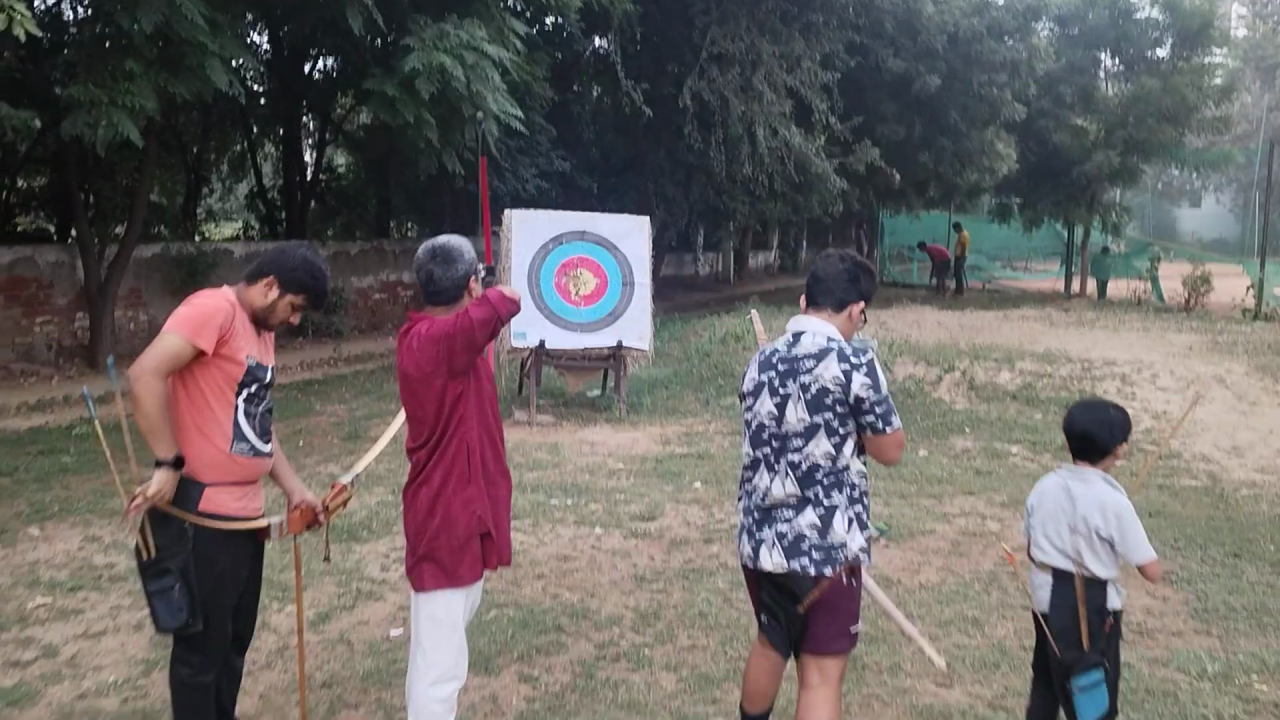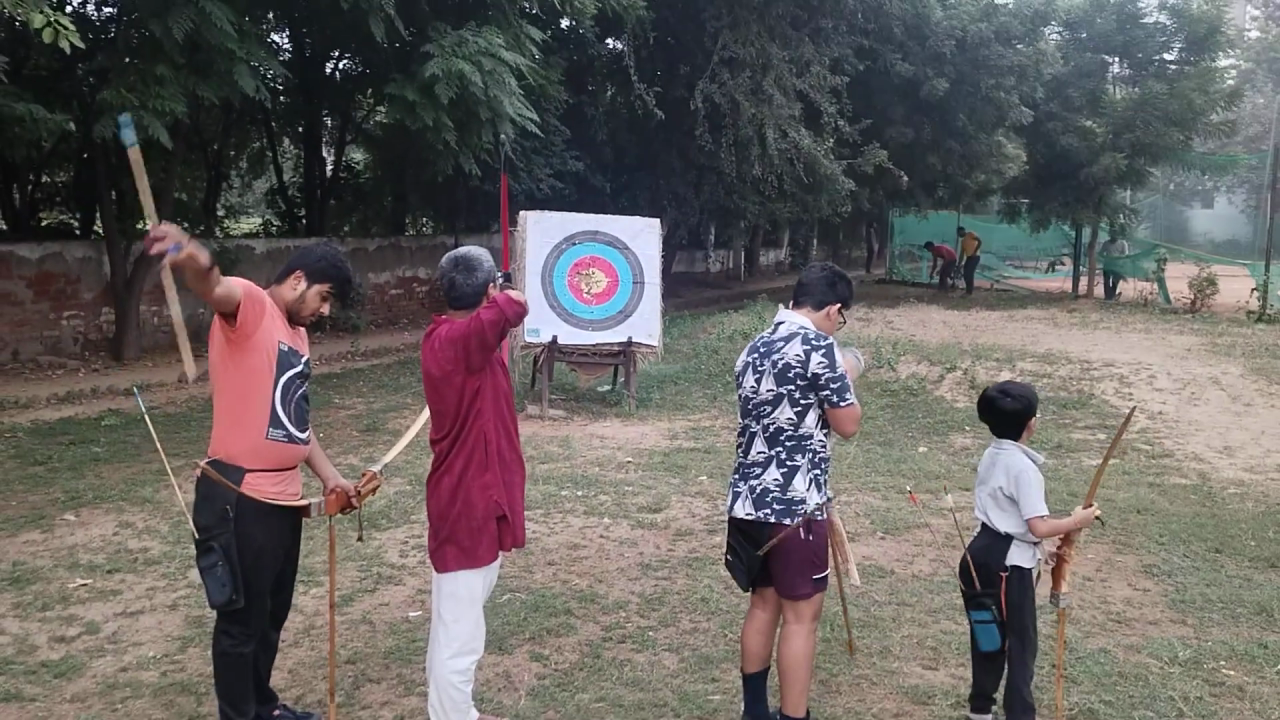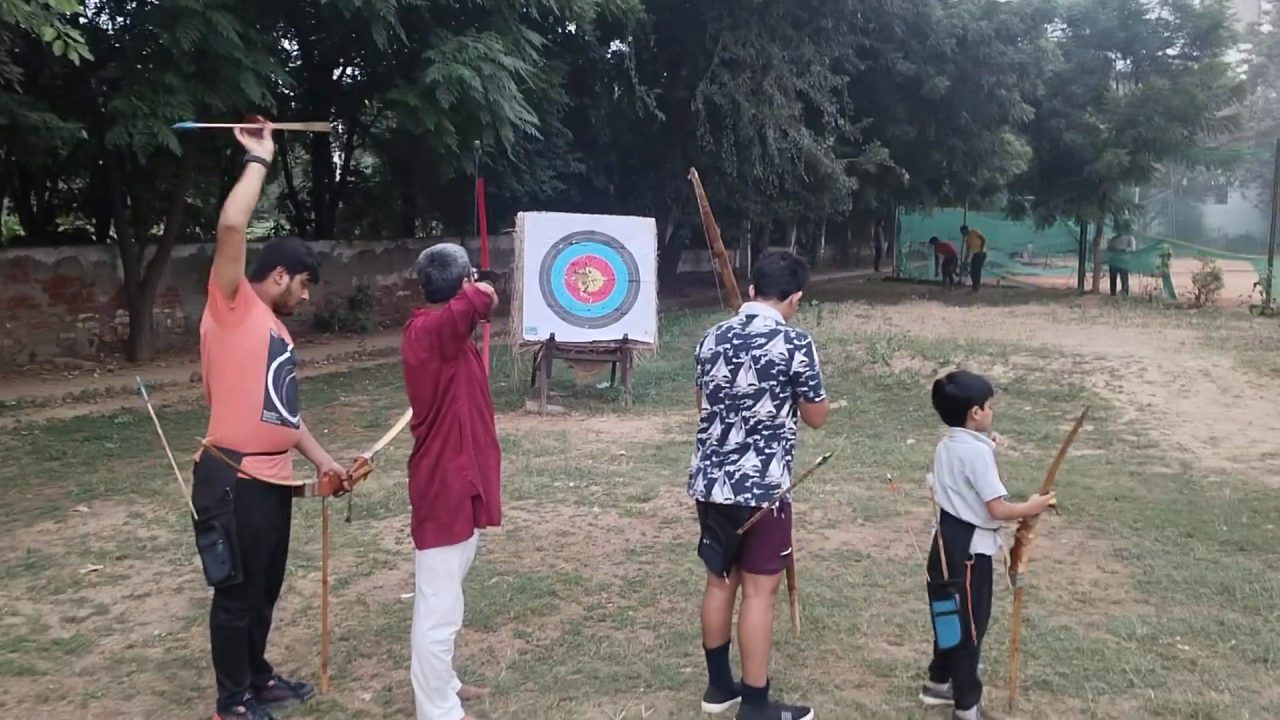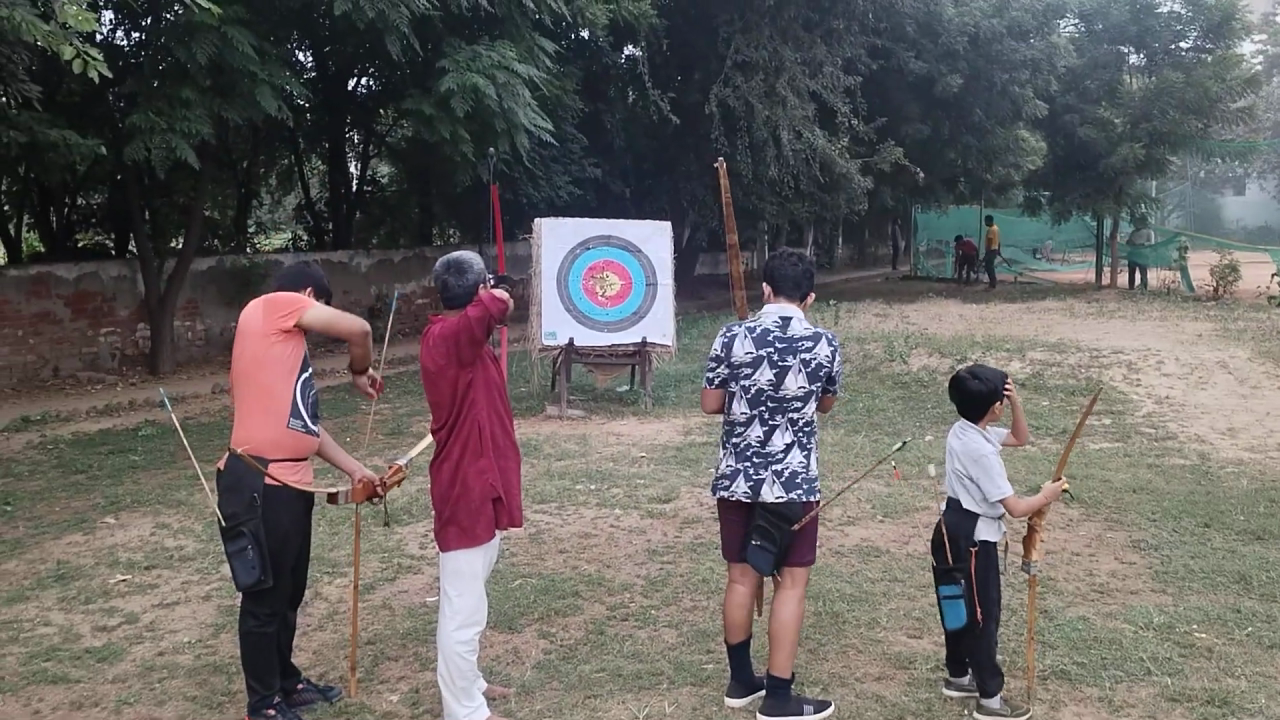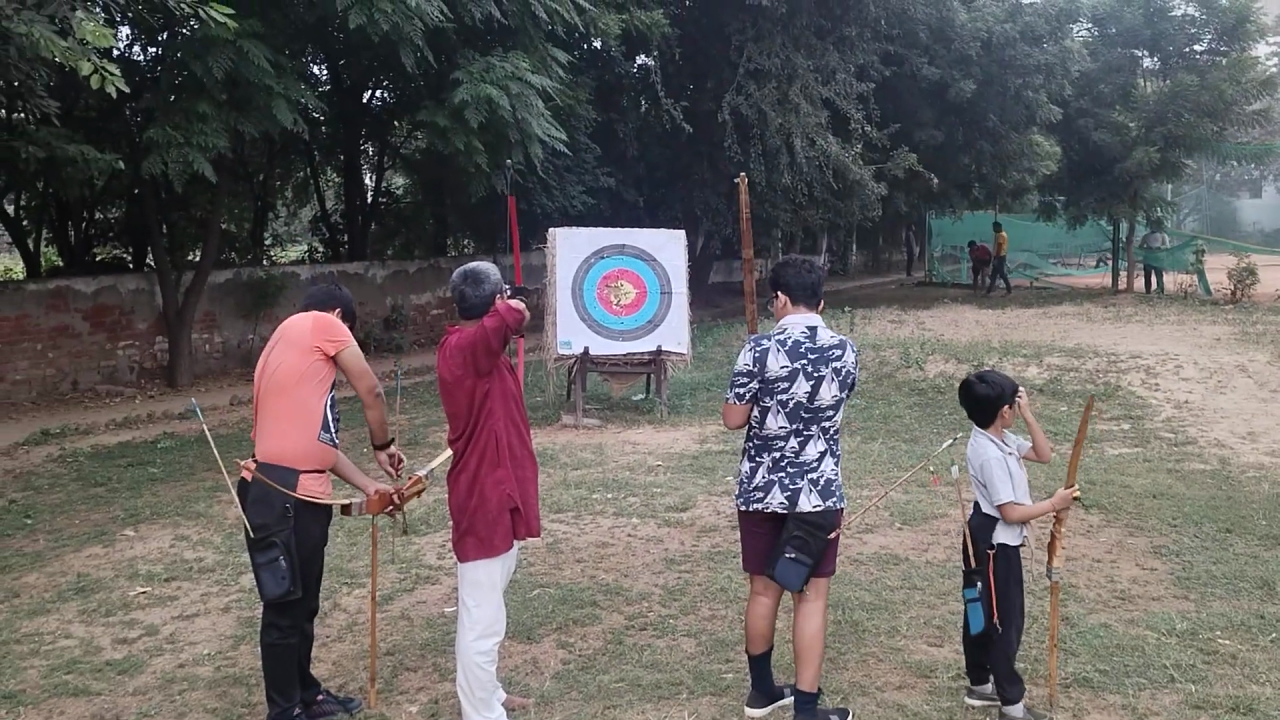
dt=0.7s
person 1, frame 1
left shoulder: (262, 330)
right shoulder: (212, 310)
right elbow: (145, 375)
left wrist: (294, 489)
right wrist: (168, 465)
left hip: (245, 513)
right hip: (202, 515)
left knee: (235, 639)
right knee: (202, 646)
person 1, frame 2
left shoulder: (296, 333)
right shoulder: (249, 306)
right elbow: (213, 289)
left wrist: (329, 474)
right wrist: (197, 264)
left hip: (282, 496)
right hip: (240, 496)
left knee: (273, 611)
right knee: (241, 616)
person 1, frame 3
left shoulder: (276, 328)
right shoulder: (232, 308)
right elbow: (230, 229)
left wrist: (322, 460)
right wrist: (260, 161)
left hip: (272, 480)
right hip: (236, 480)
left knee: (265, 589)
right knee: (237, 591)
person 1, frame 4
left shoulder: (284, 339)
right shoulder: (270, 308)
left elbow: (304, 421)
right elbow: (358, 331)
left wrist: (354, 469)
right wrist: (361, 372)
left hip: (290, 484)
right hip: (259, 484)
left knee: (288, 593)
right knee: (265, 597)
left ankle: (286, 682)
person 1, frame 5
left shoulder: (287, 346)
right shoulder: (320, 324)
right elbow: (370, 391)
left wrist: (367, 484)
right wrist: (383, 445)
left hip: (299, 494)
right hip: (282, 494)
left knee: (302, 603)
right knee: (286, 606)
person 2, frame 1
left shoulder: (423, 335)
right shoulder: (441, 339)
right elbow: (505, 301)
right wrist: (492, 298)
left hip: (448, 508)
right hip: (449, 515)
left knee: (442, 642)
right knee: (440, 657)
person 2, frame 2
left shoulder: (444, 336)
right shoulder: (462, 338)
right elbow: (512, 306)
right wrist: (506, 300)
left hip: (467, 497)
right hip: (470, 503)
left knee: (456, 622)
right knee: (459, 632)
person 2, frame 3
left shoulder: (430, 328)
right shoulder: (435, 329)
right elbow: (480, 299)
right wrist: (480, 293)
left hip: (450, 478)
right hip: (447, 483)
left knee: (439, 596)
right knee: (439, 604)
person 2, frame 4
left shoulder: (451, 335)
right shoulder: (451, 335)
right elbow: (496, 305)
right wrist: (496, 300)
left hip: (474, 482)
right hip: (468, 487)
left knee: (465, 599)
right knee: (464, 606)
person 2, frame 5
left shoulder: (468, 345)
right shoulder: (468, 346)
right elbow: (515, 314)
right wrist: (511, 309)
left hip: (492, 491)
right hip: (485, 497)
left knee: (482, 610)
right knee: (482, 617)
person 3, frame 1
left shoulder: (761, 362)
right shoulder: (853, 362)
right elbow: (890, 450)
left hip: (760, 539)
right hip: (824, 546)
left knee: (771, 644)
right knee: (821, 675)
person 3, frame 2
left shoulder: (755, 348)
right shoulder: (817, 345)
right elbow: (847, 424)
right wrist: (847, 379)
left hip: (748, 498)
right hip: (793, 504)
left knee: (764, 603)
right knee: (801, 615)
person 3, frame 3
left shoulder: (714, 337)
right shoulder: (794, 343)
right elbow: (816, 416)
right wrist: (802, 389)
left hip: (710, 480)
right hip: (759, 486)
left knee: (720, 580)
right knee: (759, 590)
person 3, frame 4
left shoulder: (732, 336)
right shoulder: (824, 344)
left elbow: (709, 403)
left hip: (736, 478)
right hip: (792, 483)
left knee: (741, 577)
right knee: (790, 583)
left ankle: (741, 680)
person 3, frame 5
left shoulder: (761, 349)
right shoulder: (846, 351)
left elbow: (733, 419)
left hip: (762, 490)
right hip: (819, 493)
left knee: (764, 590)
right knee: (812, 596)
person 4, frame 1
left shoulder: (1044, 487)
right shoulder: (1113, 503)
left elbow: (1031, 549)
right elbow: (1152, 572)
right wrist: (1116, 550)
left hip: (1048, 598)
right hip: (1093, 608)
left knee: (1046, 686)
person 4, frame 2
left shoulder: (991, 455)
right shoulder: (1024, 467)
right elbow: (1039, 527)
right wrist: (1076, 521)
left hip: (982, 553)
right hip: (1010, 562)
right knee: (1019, 645)
person 4, frame 3
left shoulder: (946, 446)
right shoulder: (976, 450)
right elbow: (997, 508)
right wrist: (1031, 507)
left hip: (948, 539)
right hip: (969, 546)
right knee: (970, 626)
left ankle: (938, 683)
person 4, frame 4
left shoulder: (961, 431)
right shoulder: (982, 452)
left elbow: (1021, 438)
right elbow: (1015, 507)
left wrist: (1017, 403)
right wrist: (1045, 496)
left hip: (951, 530)
right hip: (973, 538)
right knee: (982, 616)
left ankle: (958, 677)
person 4, frame 5
left shoulder: (997, 438)
right shoulder: (991, 456)
left elbow: (1044, 455)
right elbow: (1010, 512)
left wrist: (1028, 415)
right wrist: (1054, 504)
left hip: (982, 538)
right hip: (997, 544)
right knee: (1005, 622)
left ankle: (980, 685)
